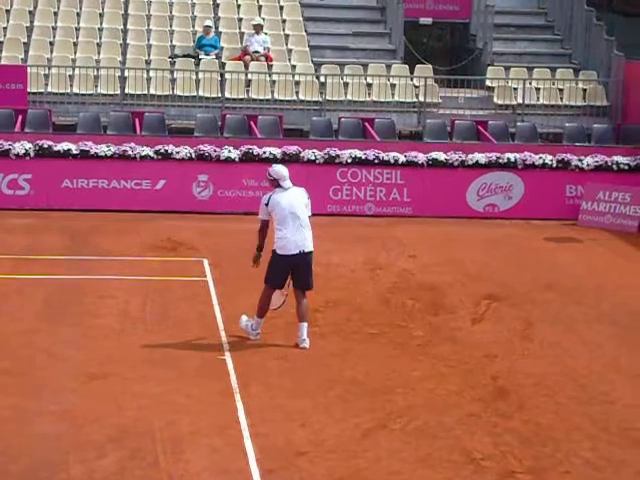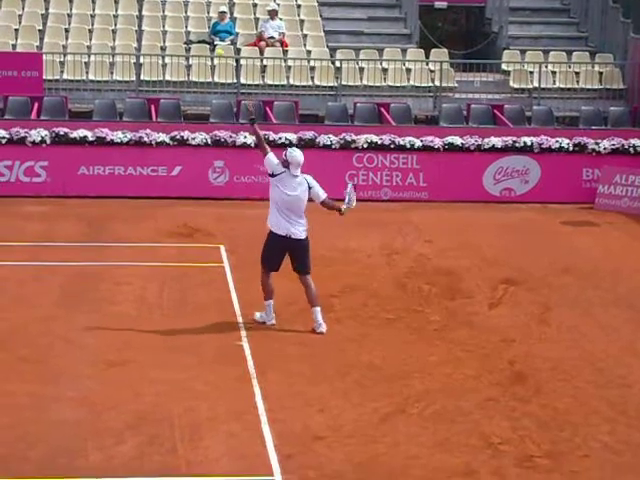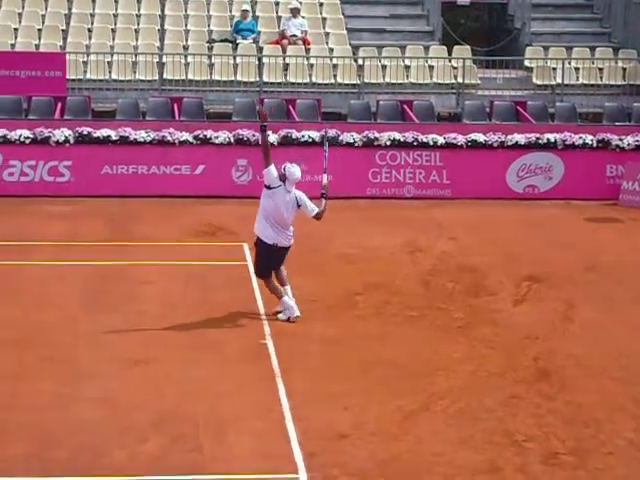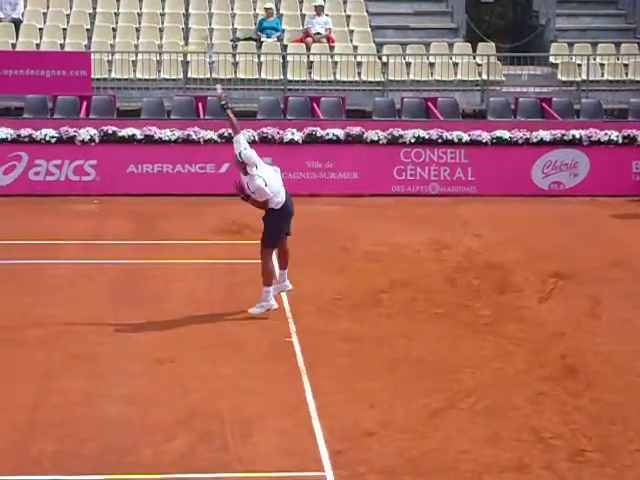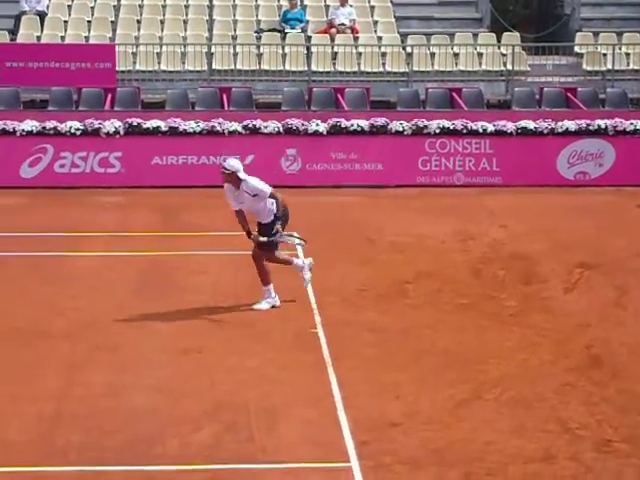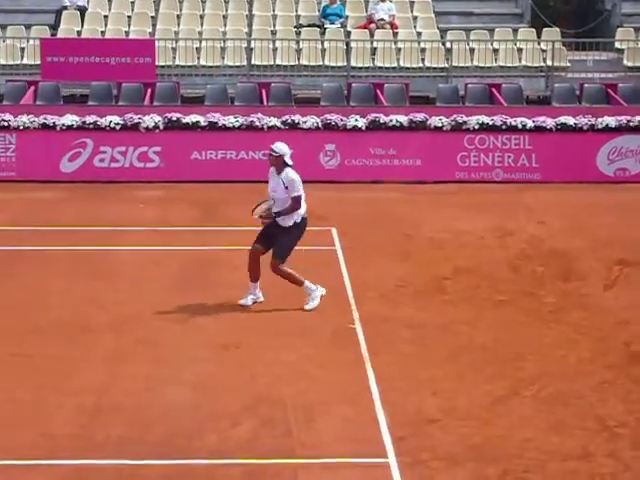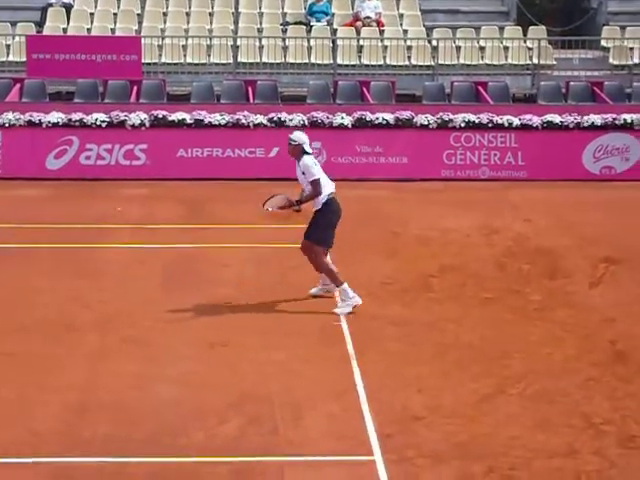
dt=0.4s
person 1, frame 1
left shoulder: (269, 200)
right shoulder: (303, 194)
left elbow: (263, 228)
left wrist: (259, 250)
left hip: (284, 251)
right hip: (306, 250)
left knee: (269, 289)
right knee: (301, 294)
left ankle: (254, 328)
right ankle: (303, 337)
person 1, frame 2
left shoulder: (277, 172)
right shoulder: (307, 181)
left elbow: (262, 145)
right elbow: (326, 202)
left wrist: (252, 121)
right wrist: (340, 208)
left hip: (277, 235)
right hip: (300, 237)
left knee: (266, 272)
right knee: (305, 278)
left ankle: (269, 315)
right ankle: (319, 322)
person 1, frame 3
left shoulder: (272, 184)
right shoulder: (299, 197)
left elbow: (266, 153)
right elbow: (318, 216)
left wrist: (263, 126)
right wrist: (325, 193)
left hip: (265, 241)
right hip: (284, 241)
left knee: (266, 276)
right knee: (276, 270)
left ankle: (290, 308)
right ankle: (288, 302)
person 1, frame 4
left shoulder: (254, 181)
right shoulder: (245, 150)
left elbow: (264, 206)
right elbow: (237, 130)
left wrist: (244, 197)
right wrist: (225, 106)
left hip: (277, 211)
right hip: (283, 203)
left knee: (266, 253)
right knee: (281, 244)
left ankle: (267, 300)
right ankle: (283, 281)
person 1, frame 5
left shoulder: (252, 184)
right shoulder: (228, 189)
left elbow: (278, 198)
right elbow: (239, 213)
left wrist: (279, 222)
right wrist: (249, 233)
left hip: (277, 216)
right hip: (265, 220)
left knee: (257, 254)
right knee: (267, 256)
left ankle: (270, 297)
right ankle: (302, 264)
person 1, frame 6
left shoulder: (292, 177)
right shoulder: (273, 172)
left elbow: (296, 205)
left wrist: (274, 214)
right wrist: (268, 216)
left hip: (293, 224)
right hip: (277, 223)
left knee: (276, 265)
right knee: (254, 253)
left ankle: (314, 291)
right ankle: (254, 293)
person 1, frame 7
left shoulder: (307, 162)
right shoulder: (300, 162)
left elbow: (317, 191)
left wrist: (296, 203)
right wrist: (298, 201)
left hip: (328, 208)
right hip: (323, 209)
left knee: (319, 256)
right knee: (306, 248)
left ankle: (349, 297)
right ankle: (327, 284)
